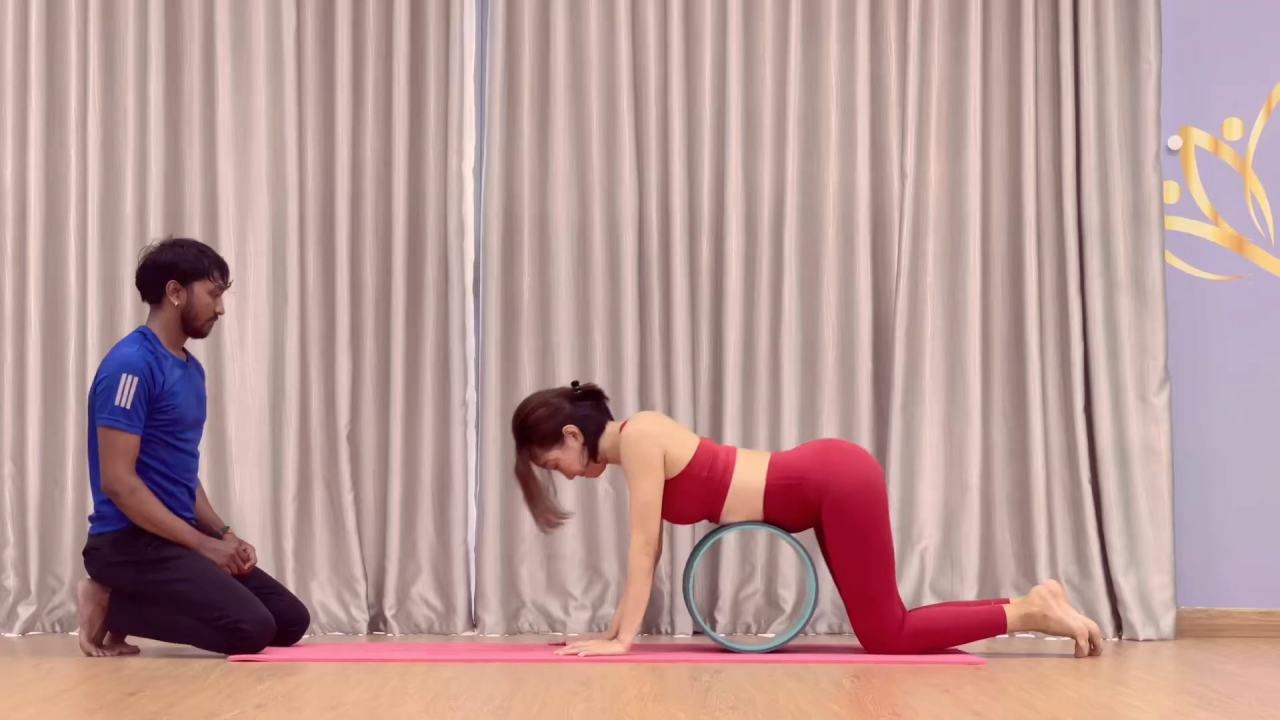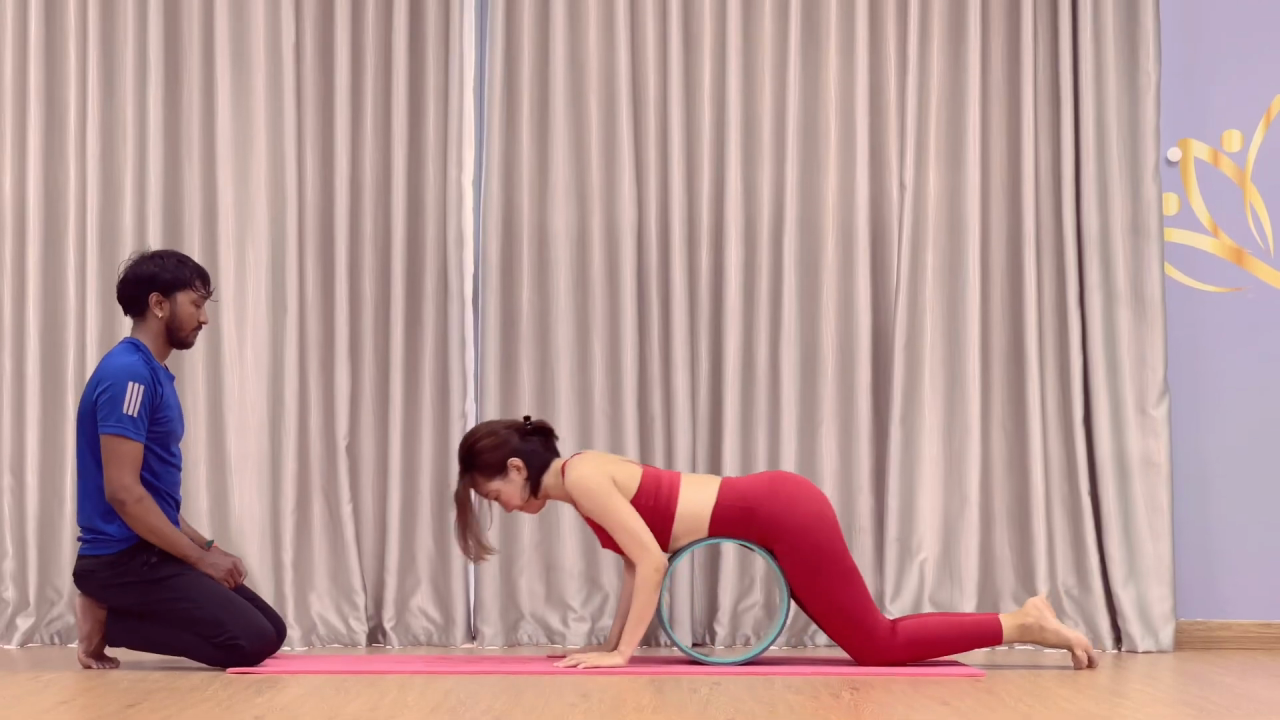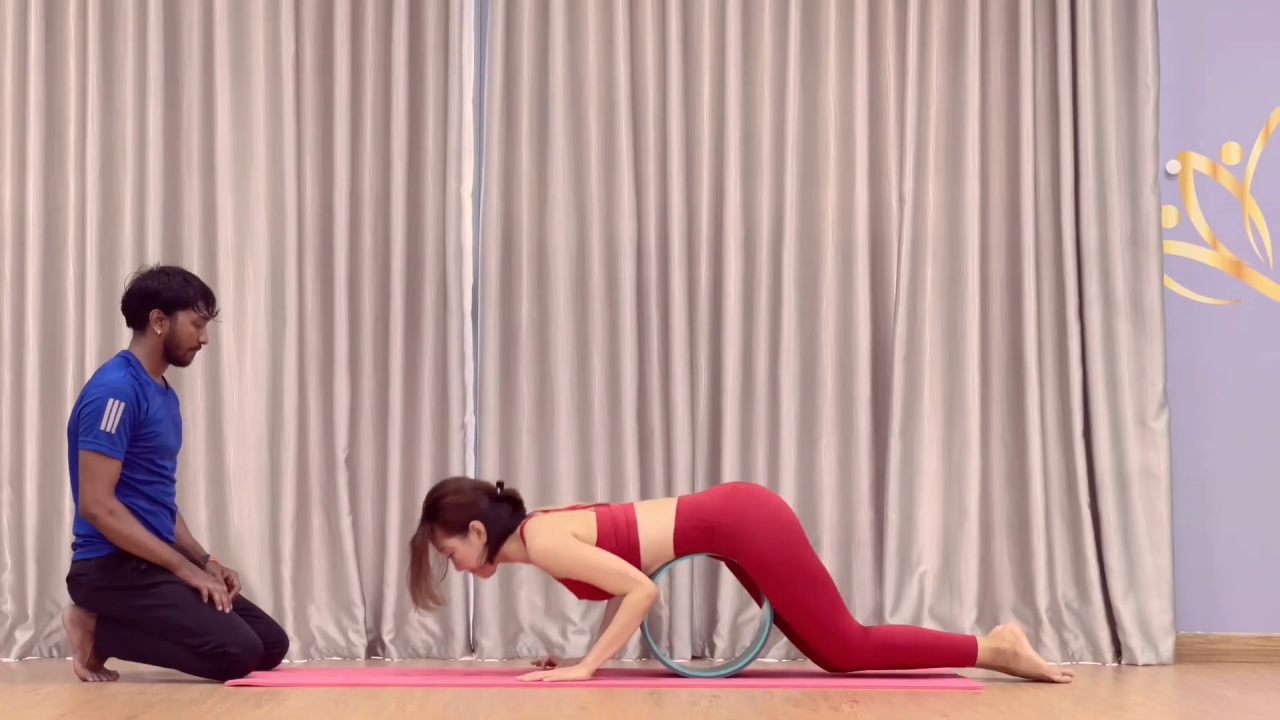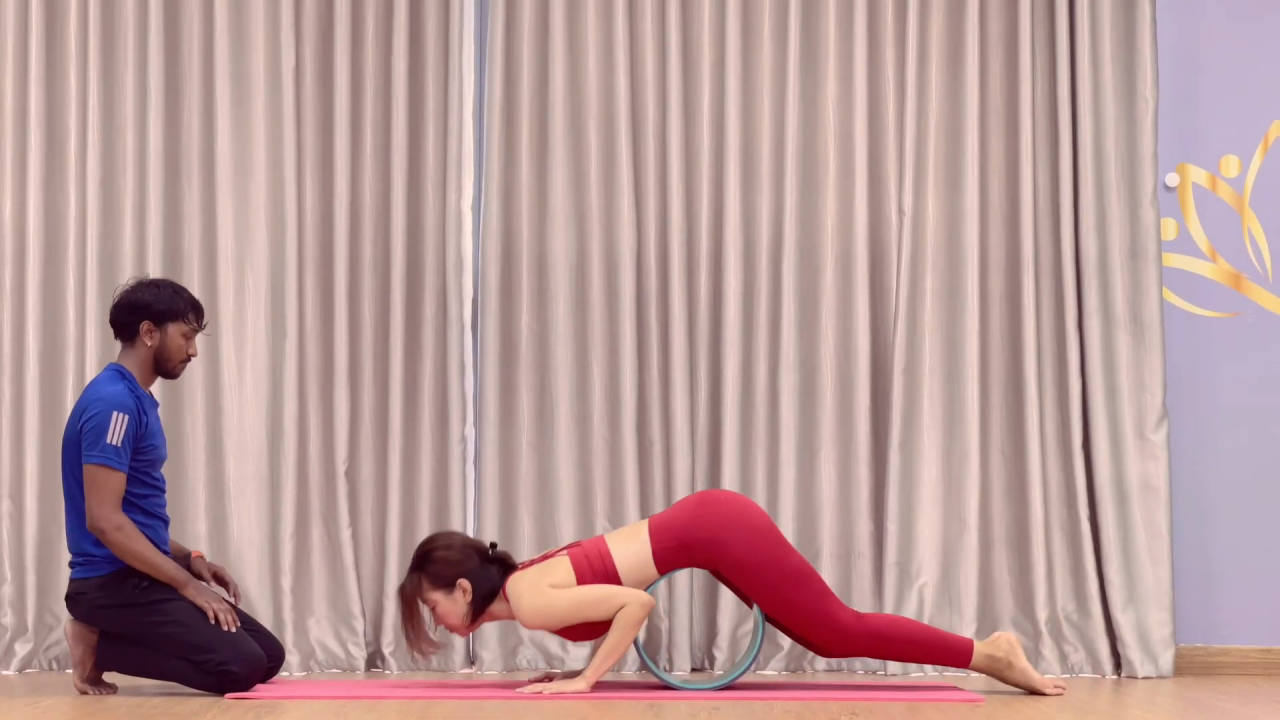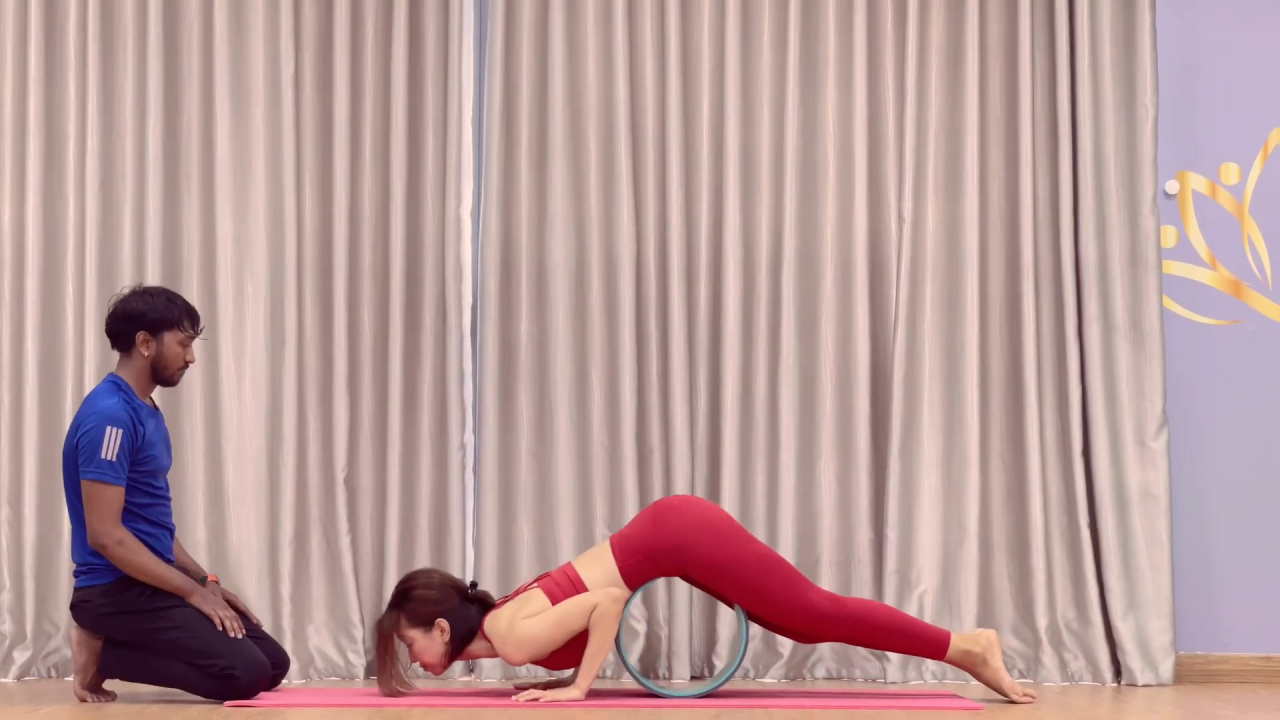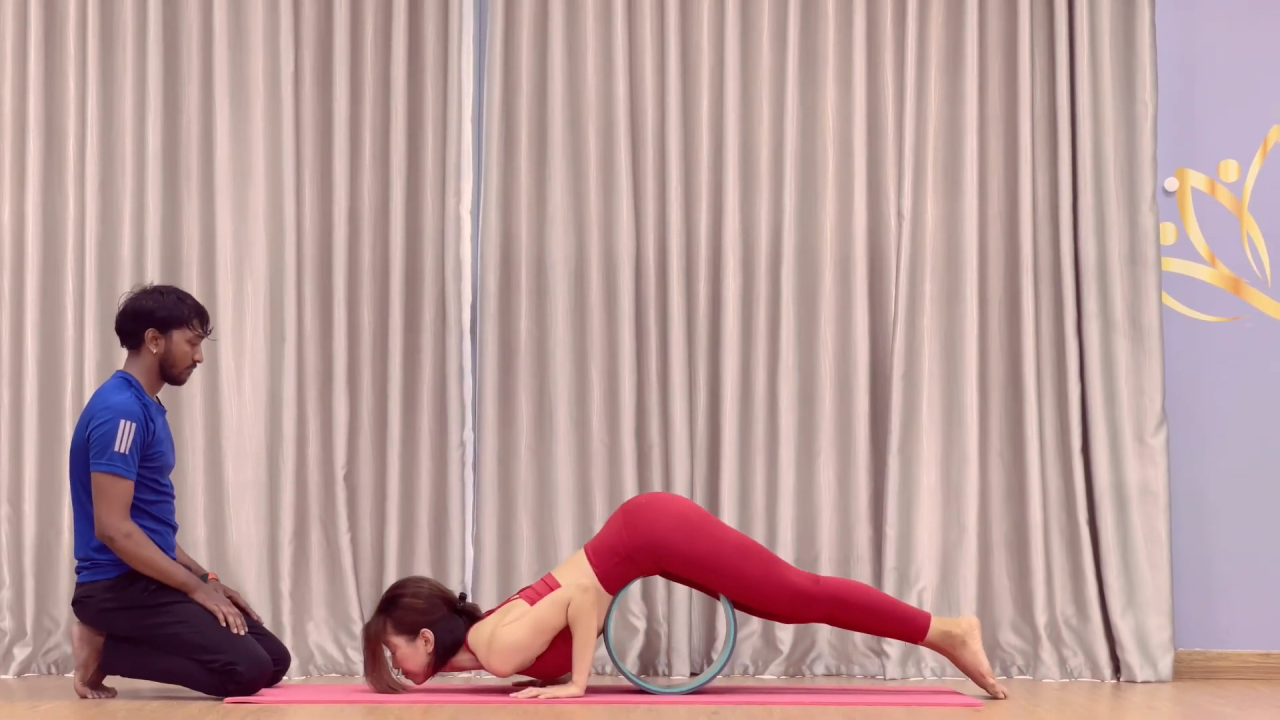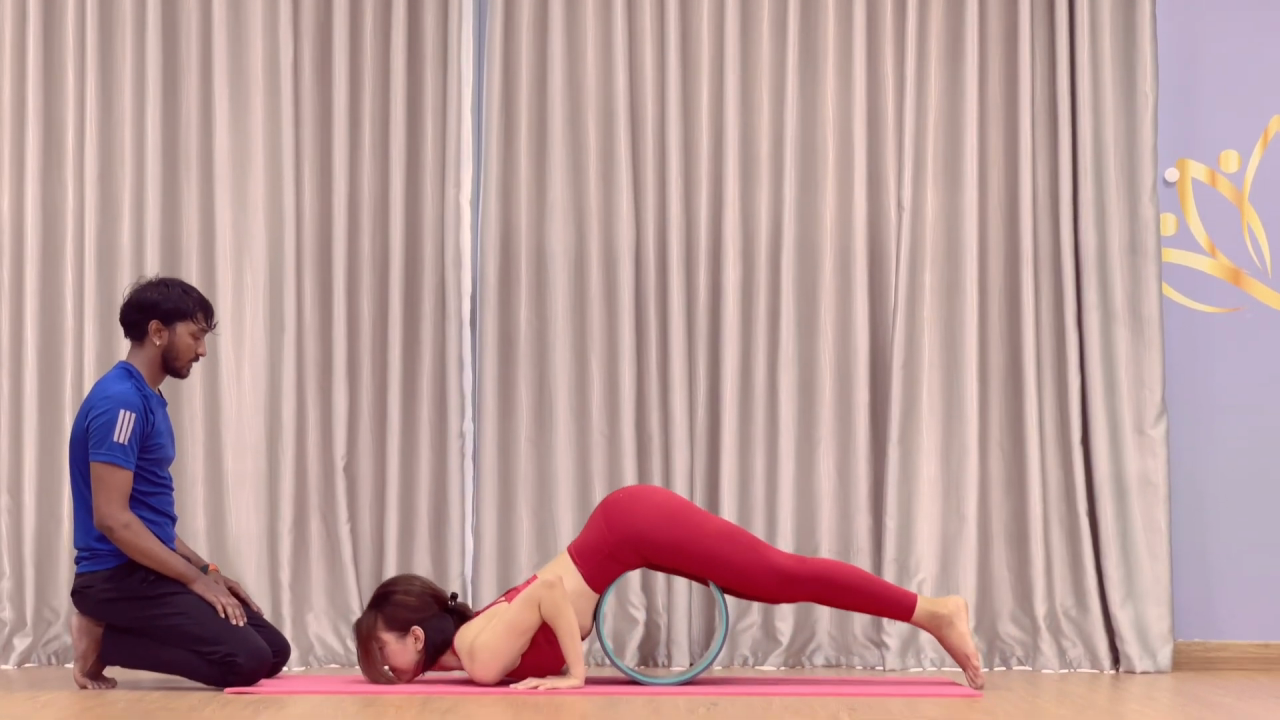
dt=0.5s
person 1, frame 1
left shoulder: (637, 437)
right shoulder: (636, 444)
left elbow: (642, 547)
right elbow: (650, 549)
left wrist: (621, 641)
right wrist: (615, 629)
left hip: (838, 484)
right hip: (830, 478)
left knee: (887, 639)
right knee: (887, 630)
left ankle: (1031, 613)
right ankle: (1030, 604)
person 1, frame 2
left shoulder: (580, 478)
right shoulder: (585, 476)
left elbow: (651, 560)
right elbow: (637, 560)
left wrist: (623, 652)
right wrist: (612, 642)
left hip: (782, 516)
right hip: (776, 509)
left knee: (878, 647)
right knee: (871, 641)
left ankle: (1024, 624)
right ankle: (1018, 622)
person 1, frame 3
left shoulder: (542, 544)
right shoulder: (545, 526)
left elbow: (641, 591)
right elbow: (624, 579)
left wrist: (586, 666)
right wrist: (589, 656)
left hip: (744, 524)
right hip: (740, 514)
left knee: (847, 648)
right knee: (833, 652)
left ankle: (996, 647)
right ankle: (990, 645)
person 1, frame 4
left shoulder: (529, 604)
right shoulder: (525, 582)
left elbow: (635, 604)
left wrist: (585, 679)
right wrist: (586, 670)
left hip: (719, 531)
right hip: (712, 523)
left knee: (841, 631)
right knee: (827, 638)
left ankle: (988, 654)
right ankle: (984, 652)
person 1, frame 5
left shoulder: (513, 640)
right shoulder: (502, 619)
left elbow: (608, 599)
left wrist: (579, 686)
right wrist: (566, 675)
left hip: (680, 535)
right hip: (676, 528)
left knee: (819, 611)
right knee: (809, 620)
left ankle: (964, 647)
right ankle: (963, 646)
person 1, frame 6
left shoulder: (499, 653)
right shoulder: (485, 637)
left elbow: (579, 592)
left wrist: (575, 682)
right wrist: (565, 671)
left hip: (654, 532)
right hip: (648, 531)
left knee: (800, 596)
right knee: (792, 602)
left ankle: (946, 632)
right ankle: (944, 633)
person 1, frame 7
left shoulder: (485, 658)
right shoulder: (471, 639)
left elbow: (551, 587)
left wrist: (575, 672)
right wrist: (559, 662)
left hip: (636, 525)
right hip: (631, 523)
left knee: (785, 575)
right knee: (778, 582)
left ankle: (933, 611)
right ankle: (930, 612)
person 2, frame 1
left shoulder: (191, 369)
right shoulder: (131, 364)
right elbow: (118, 482)
left wrist: (224, 534)
right wrist: (204, 543)
left hip: (173, 534)
right hip: (130, 542)
left knee: (291, 621)
right knee: (250, 630)
left ankle: (125, 603)
right ankle: (110, 603)
person 2, frame 2
left shoulder: (155, 374)
right shoulder: (128, 373)
right elbow: (122, 492)
left wrist: (207, 548)
right wrist: (201, 558)
left hip: (148, 551)
right hip: (123, 559)
left knee: (271, 633)
right knee: (251, 643)
left ankle: (115, 615)
right ankle: (108, 620)
person 2, frame 3
left shoulder: (165, 394)
right shoulder: (115, 389)
right elbow: (97, 505)
left wrist: (205, 562)
right wrist: (185, 567)
left hip: (149, 561)
right hip: (113, 566)
left knee: (272, 645)
right knee: (237, 653)
left ankle: (107, 625)
right ankle: (96, 629)
person 2, frame 4
left shoulder: (138, 400)
right shoulder: (113, 401)
right elbow: (104, 520)
left wrist: (190, 560)
right wrist: (187, 583)
left hip: (138, 575)
right hip: (113, 582)
left knee: (268, 656)
right knee: (240, 667)
left ankle: (107, 640)
right ankle: (99, 646)
person 2, frame 5
left shoulder: (147, 412)
right shoulder: (110, 415)
right elbow: (105, 535)
left wrist: (206, 581)
right wrist: (194, 591)
left hip: (147, 582)
right hip: (118, 590)
left knee: (273, 664)
right knee: (245, 673)
left ankle: (108, 647)
right ankle: (103, 654)
person 2, frame 6
left shoulder: (147, 408)
right shoulder: (120, 410)
right elbow: (114, 529)
left wrist: (205, 580)
right wrist: (197, 587)
left hip: (147, 579)
right hip: (120, 586)
left knee: (274, 661)
right knee: (247, 669)
left ankle: (109, 643)
right ankle: (103, 650)
person 2, frame 7
left shoulder: (148, 399)
right shoulder: (120, 400)
right elbow: (112, 519)
left wrist: (206, 570)
right wrist: (196, 578)
left hip: (148, 570)
right hip: (119, 577)
left knee: (274, 651)
right knee: (246, 660)
left ankle: (108, 633)
right ankle: (101, 641)
